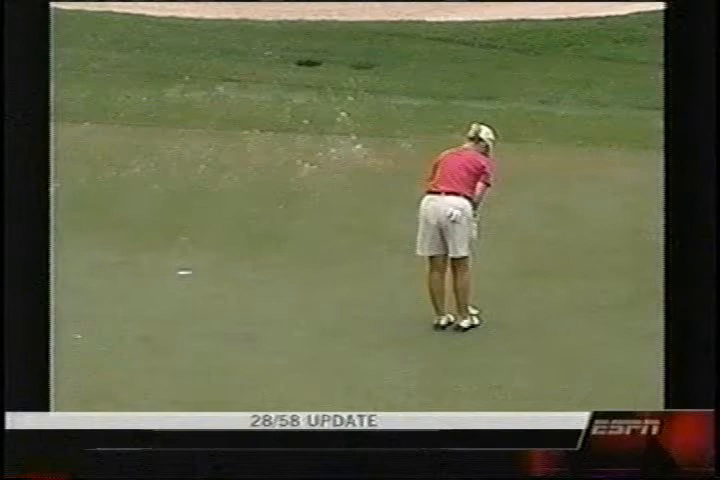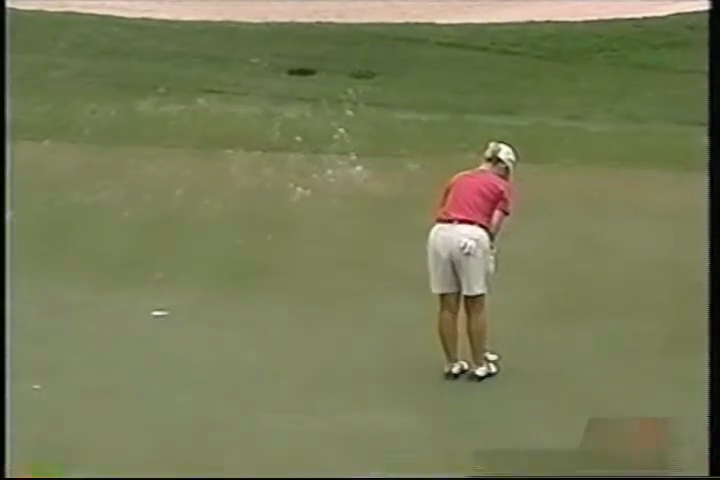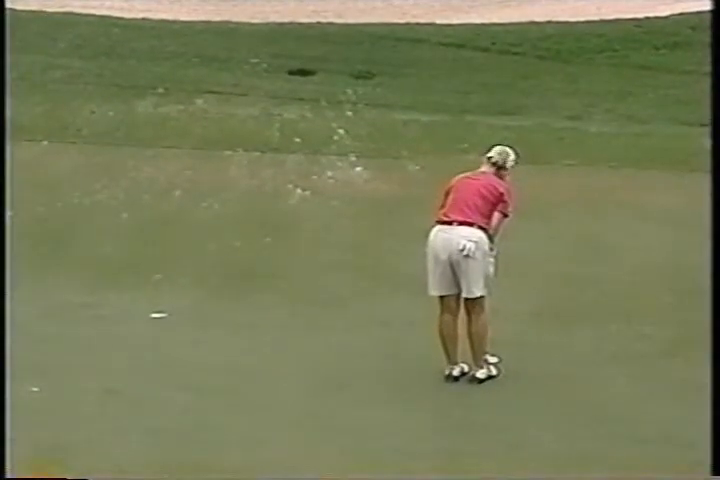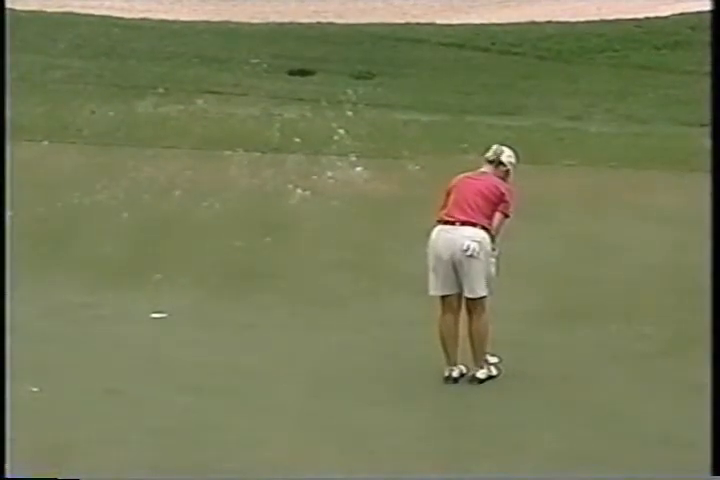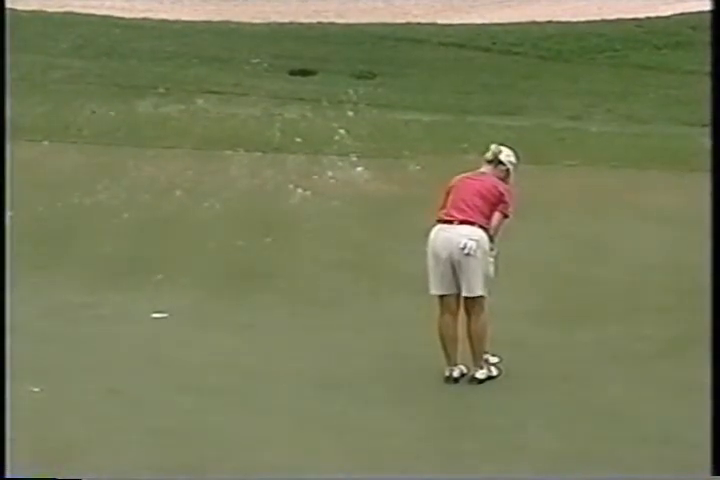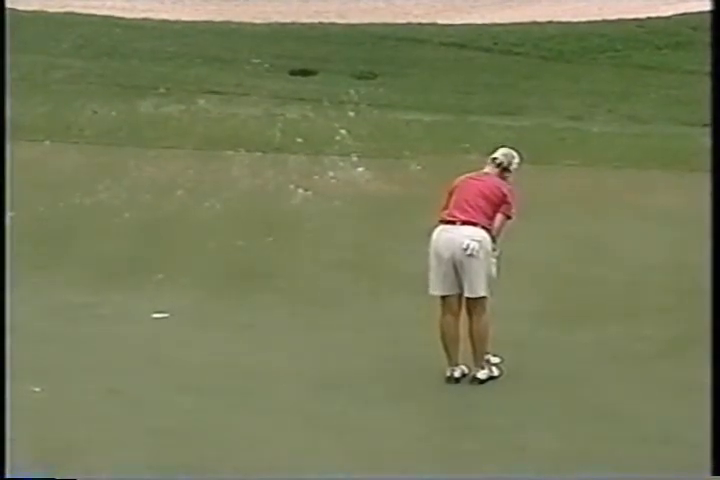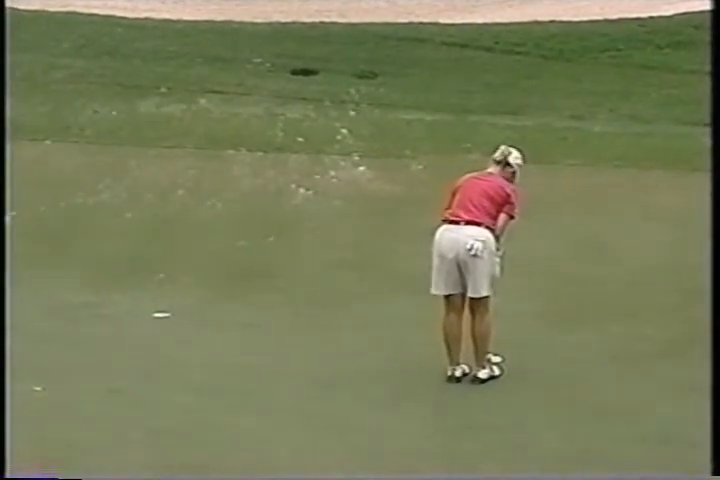
dt=0.7s
person 1, frame 1
left shoulder: (444, 155)
right shoulder: (484, 162)
right elbow: (477, 196)
right wrist: (471, 215)
left hip: (430, 204)
right hip: (457, 207)
left knee: (436, 267)
right knee: (461, 267)
left ankle: (440, 316)
right ankle: (464, 318)
person 1, frame 2
left shoulder: (457, 178)
right shoulder: (502, 186)
right elbow: (494, 226)
right wrist: (488, 246)
left hip: (440, 234)
right hip: (470, 238)
left knee: (447, 306)
right knee: (475, 307)
left ankle: (453, 364)
right ankle: (479, 365)
person 1, frame 3
left shoulder: (457, 180)
right shoulder: (502, 189)
right elbow: (493, 227)
right wrist: (488, 249)
left hip: (440, 236)
right hip: (470, 239)
left knee: (448, 308)
right knee: (476, 309)
left ankle: (453, 366)
right ankle: (480, 367)
person 1, frame 4
left shoulder: (458, 180)
right shoulder: (503, 189)
right elbow: (495, 228)
right wrist: (489, 248)
left hip: (441, 236)
right hip: (472, 239)
left knee: (449, 309)
right knee: (477, 309)
left ankle: (452, 368)
right ankle: (481, 368)
person 1, frame 5
left shoulder: (458, 180)
right shoulder: (502, 189)
right elbow: (493, 228)
right wrist: (488, 249)
left hip: (440, 235)
right hip: (470, 238)
left knee: (447, 309)
right knee: (475, 310)
left ankle: (452, 368)
right ankle: (480, 368)
person 1, frame 6
left shoulder: (461, 181)
right shoulder: (505, 190)
right elbow: (496, 228)
right wrist: (491, 249)
left hip: (442, 235)
right hip: (473, 239)
left knee: (449, 309)
right knee: (477, 310)
left ankle: (453, 368)
right ankle: (481, 368)
person 1, frame 7
left shoulder: (464, 180)
right shoulder: (508, 190)
right elbow: (499, 228)
right wrist: (495, 249)
left hip: (446, 236)
right hip: (476, 239)
left knee: (452, 309)
right knee: (480, 309)
left ankle: (455, 367)
right ankle: (482, 368)
